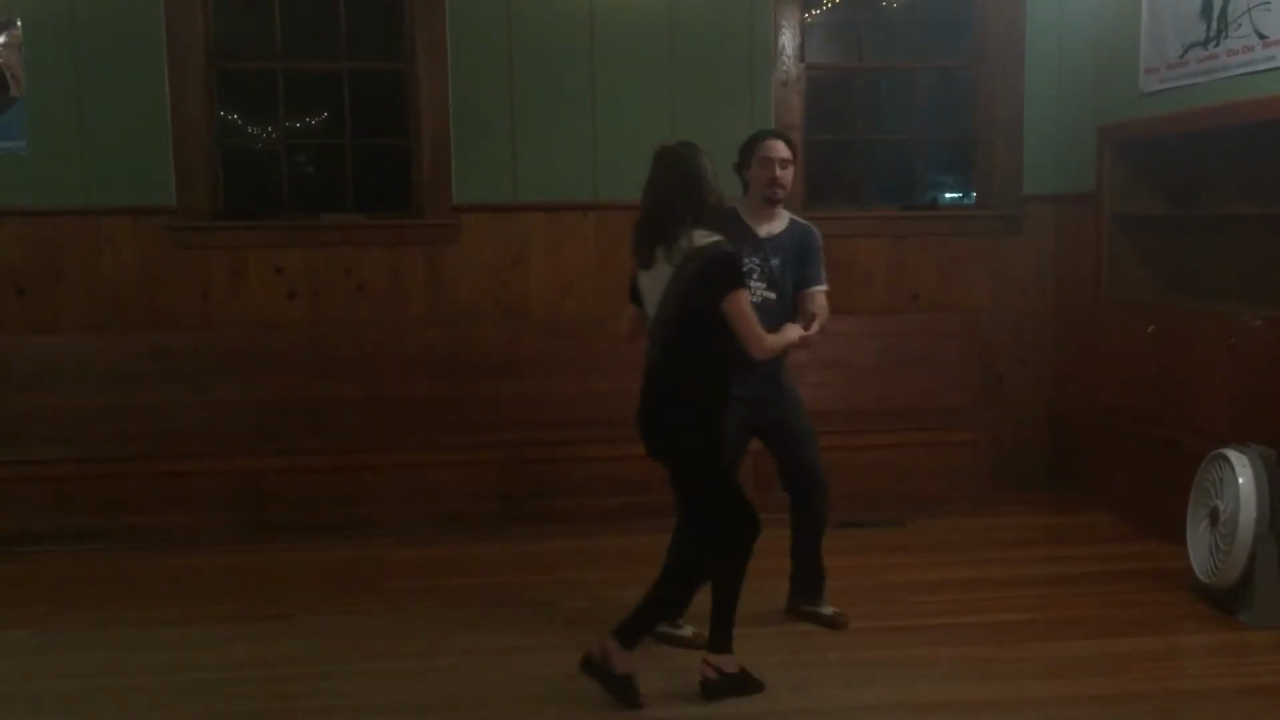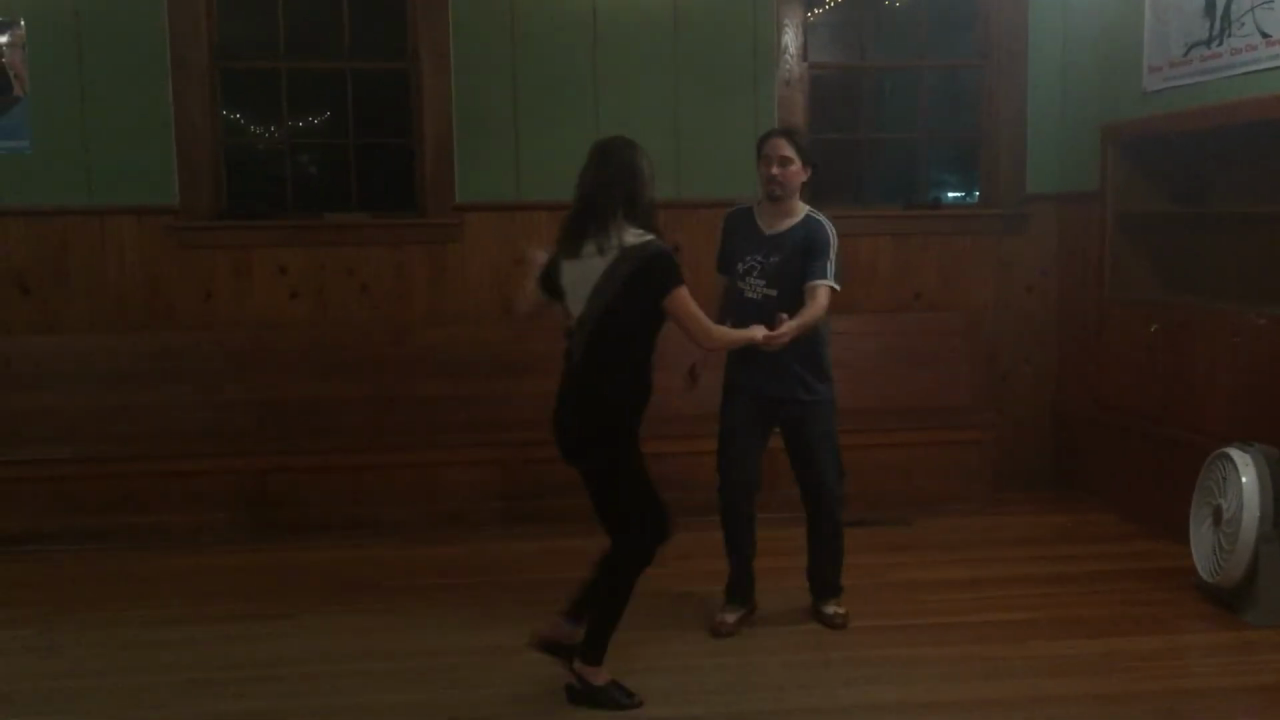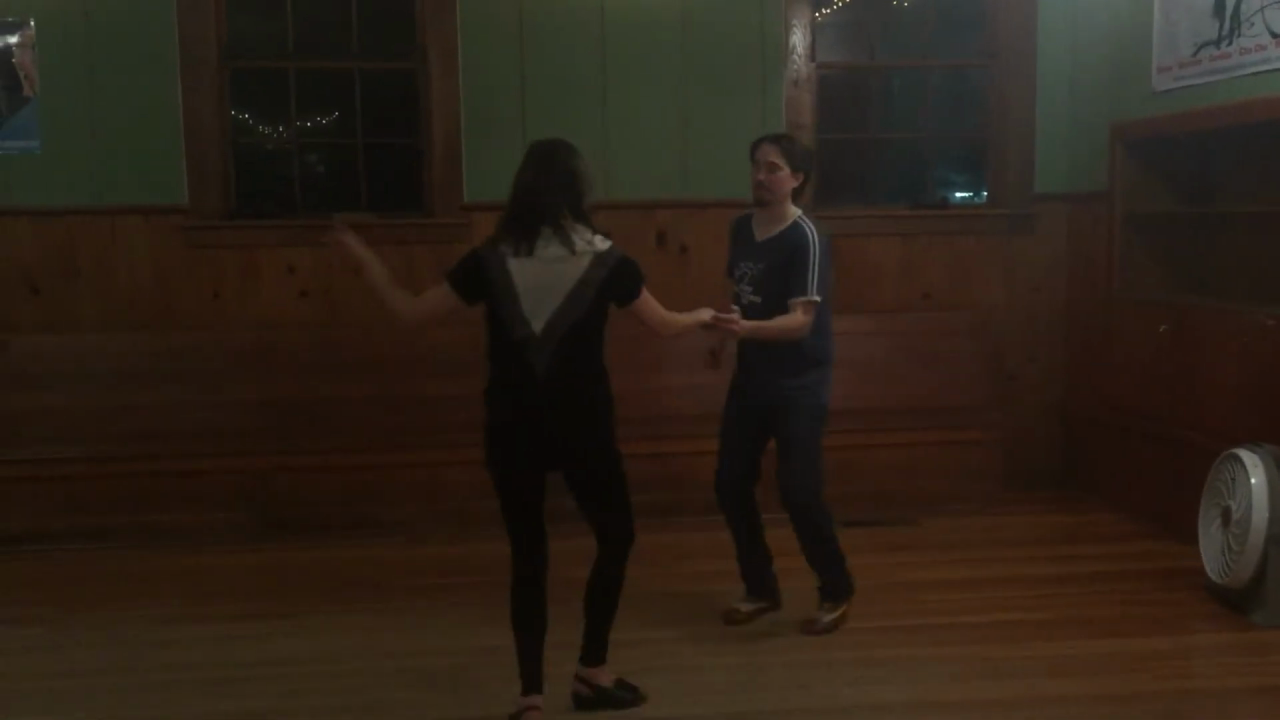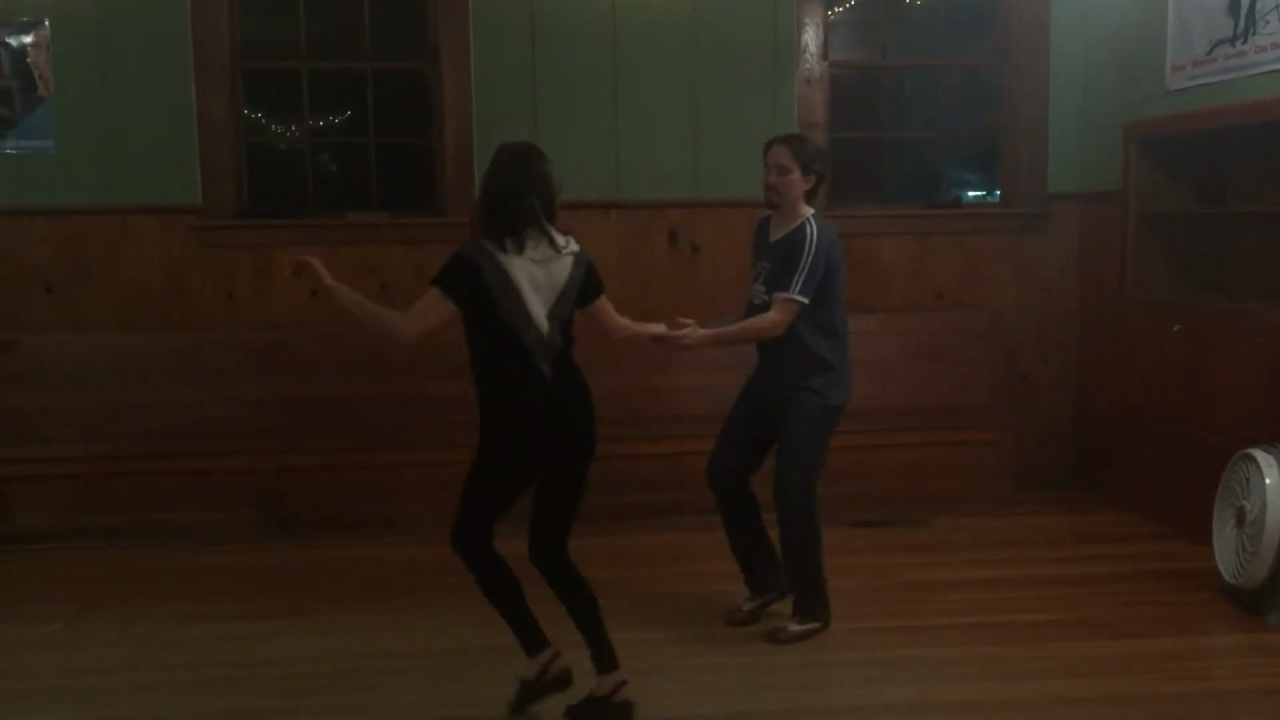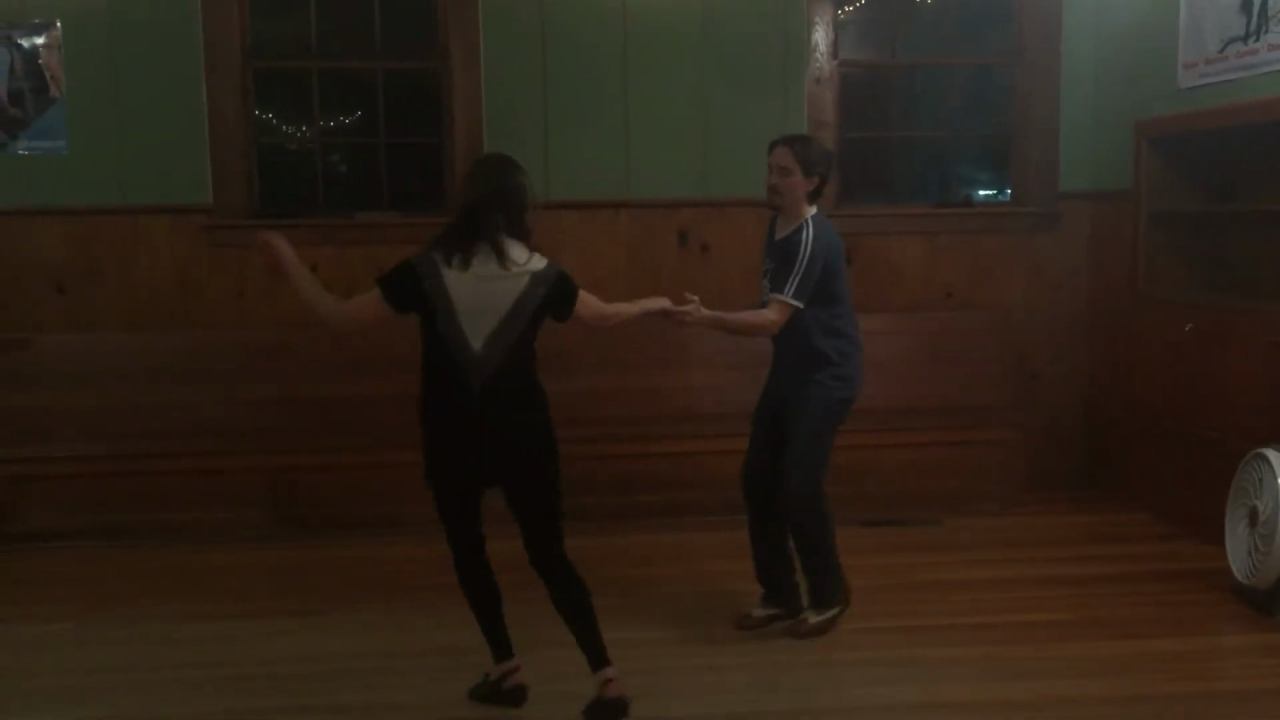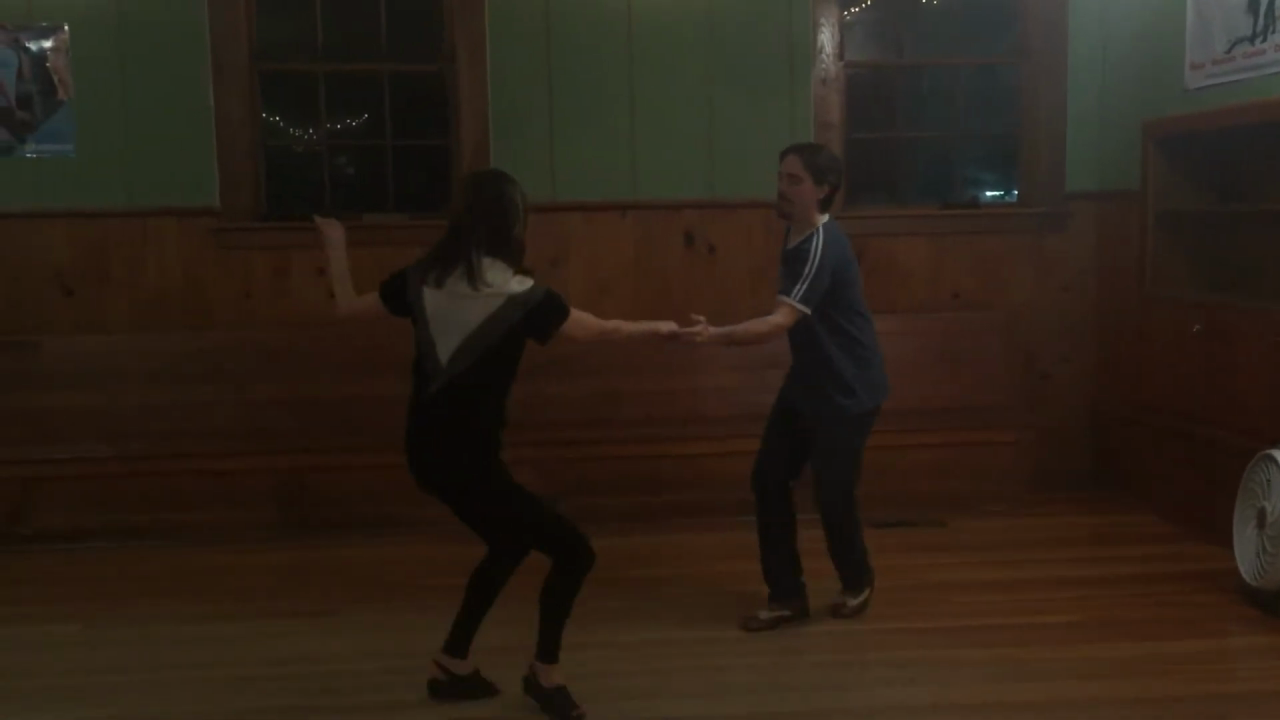
dt=0.3s
person 1, frame 1
left shoulder: (652, 257)
right shoulder: (716, 256)
right elbow: (758, 347)
right wrist: (793, 332)
left hip: (666, 411)
right hip: (691, 417)
left knee: (735, 527)
right knee: (706, 541)
left ankle: (721, 664)
right ankle: (614, 651)
person 1, frame 2
left shoulder: (570, 253)
right shoulder: (647, 255)
left elbow: (528, 302)
right elbow: (705, 336)
left wrist: (536, 265)
right wrist: (753, 333)
left hip: (581, 411)
right hip: (605, 419)
left knee: (646, 525)
right knee: (632, 538)
left ankle: (567, 628)
right ankle: (587, 670)
person 1, frame 3
left shoulder: (492, 259)
right shoulder: (605, 258)
left elbow: (412, 310)
right elbow: (664, 324)
left wrist: (365, 258)
right wrist: (705, 316)
left hip: (513, 426)
right hip: (583, 423)
left knee: (528, 554)
right knee: (617, 539)
right ankle: (594, 672)
person 1, frame 4
left shoulder: (476, 262)
right shoulder: (572, 258)
left elbow: (407, 329)
right elbow: (615, 326)
left wrist: (332, 284)
right wrist: (657, 330)
left hip: (514, 426)
right hip: (572, 420)
left knee: (469, 538)
right knee: (551, 550)
left ankle: (541, 657)
person 1, frame 5
left shoulder: (427, 269)
right shoulder: (539, 275)
left elbow: (337, 313)
right elbow: (603, 314)
left wrist: (291, 262)
right wrist: (653, 304)
left hip: (453, 439)
right hip: (522, 435)
left knee: (464, 543)
right knee: (548, 553)
left ankle: (505, 670)
person 1, frame 6
left shoulder: (422, 279)
right shoulder: (523, 298)
left elbow: (349, 306)
right elbow: (602, 331)
left wrist: (336, 248)
right wrist: (659, 328)
left hip: (426, 447)
right hip: (468, 453)
left knee: (511, 540)
right knee: (573, 552)
left ankle: (452, 664)
right ankle: (545, 671)
person 2, frame 1
left shoulder: (803, 237)
left elbow: (816, 301)
left wrist: (816, 324)
left hip: (772, 382)
left knee: (811, 484)
left ankle: (806, 594)
right ankle: (672, 612)
person 2, frame 2
left shoulder: (818, 231)
right shoulder: (735, 223)
left elbow: (819, 302)
left wrist: (792, 329)
left hip: (806, 383)
right hip: (745, 380)
left knee: (823, 489)
right knee: (736, 488)
left ankle: (826, 593)
right ankle: (739, 596)
person 2, frame 3
left shoulder: (805, 237)
right shoulder: (740, 228)
left elbow: (801, 321)
left wrist: (747, 329)
right wrist: (727, 335)
left hip: (800, 384)
right hip: (750, 378)
left knee: (798, 490)
right knee: (730, 486)
left ankle: (836, 591)
right ankle: (762, 589)
person 2, frame 4
left shoulder: (813, 238)
right shoulder: (763, 229)
left elbow: (778, 320)
left wrist: (706, 337)
left hip: (814, 386)
right hip: (769, 378)
left knee: (792, 492)
right knee: (723, 473)
left ankle: (811, 608)
right ankle: (766, 580)
person 2, frame 5
left shoulder: (813, 239)
right shoulder: (779, 227)
left elbow: (773, 318)
left wrist: (707, 318)
left hip: (826, 379)
right hip: (789, 374)
left knee: (798, 485)
right knee: (758, 481)
left ankle: (829, 595)
right ankle: (780, 595)
person 2, frame 6
left shoulder: (822, 247)
right shoulder: (796, 235)
left elbow: (780, 321)
left wrist: (716, 335)
left hip: (848, 389)
right hip: (809, 381)
left knee: (833, 493)
right knee: (768, 479)
left ankle: (858, 580)
right ankle: (787, 595)
